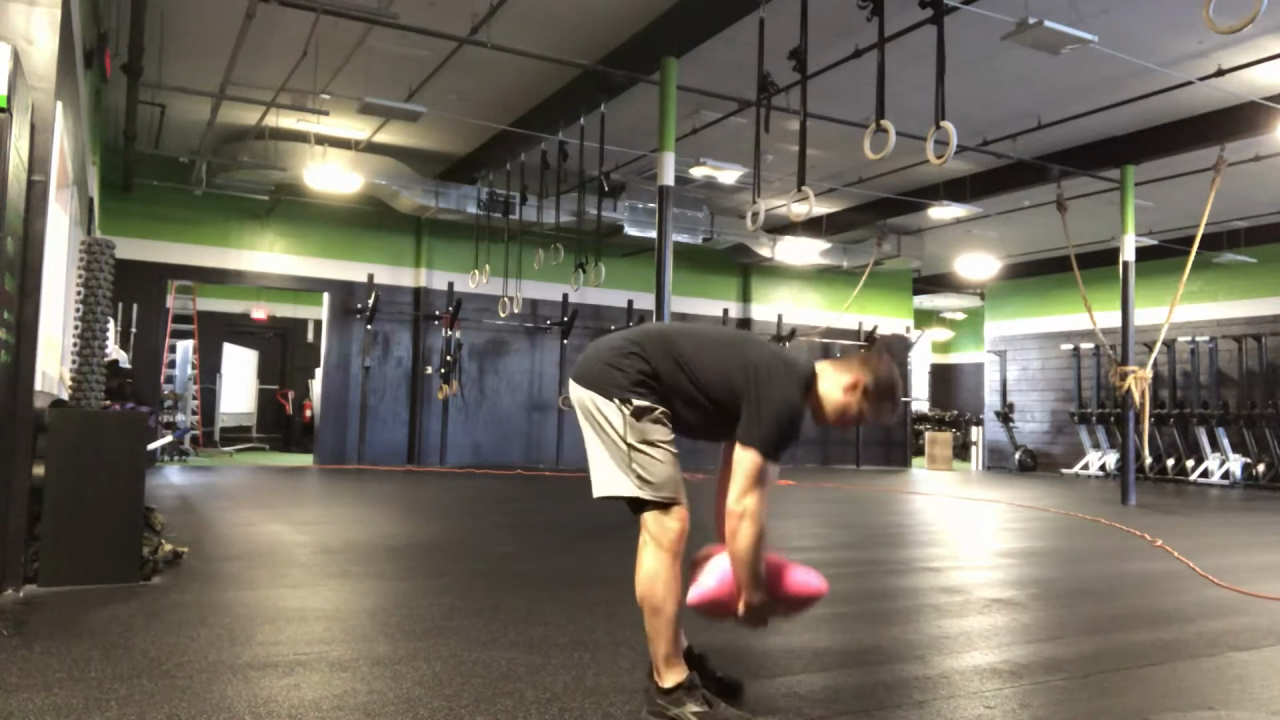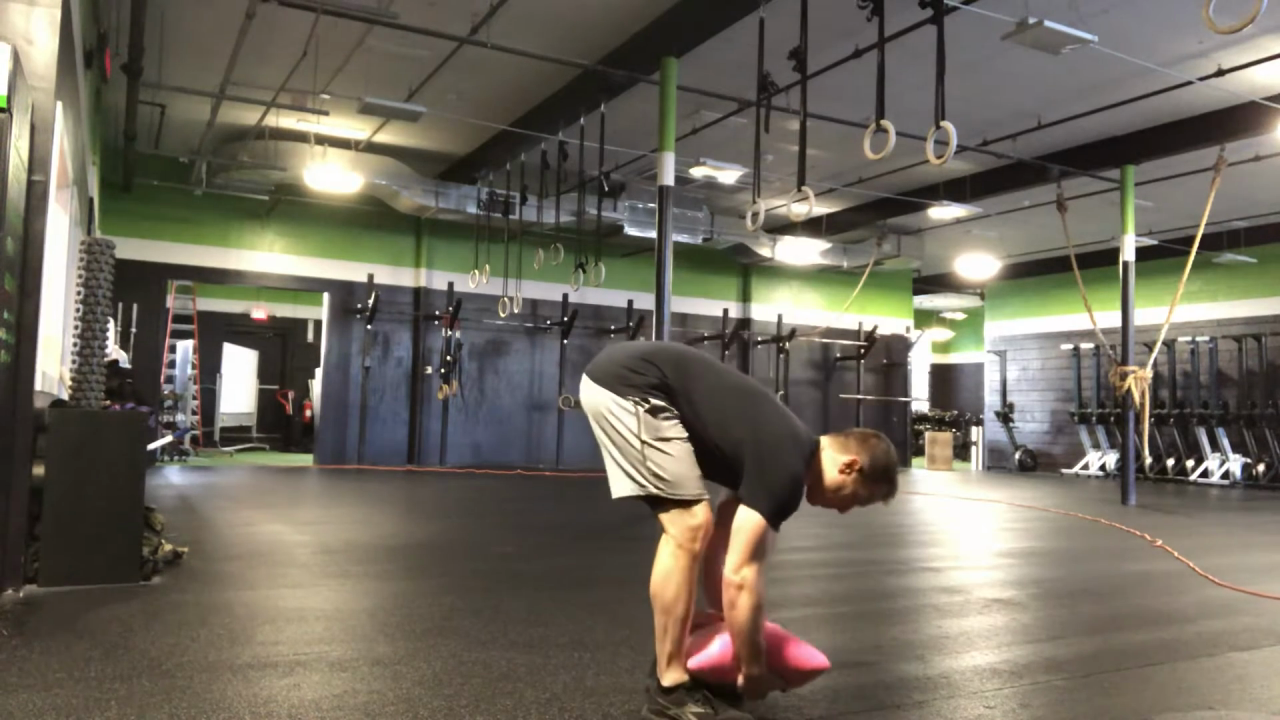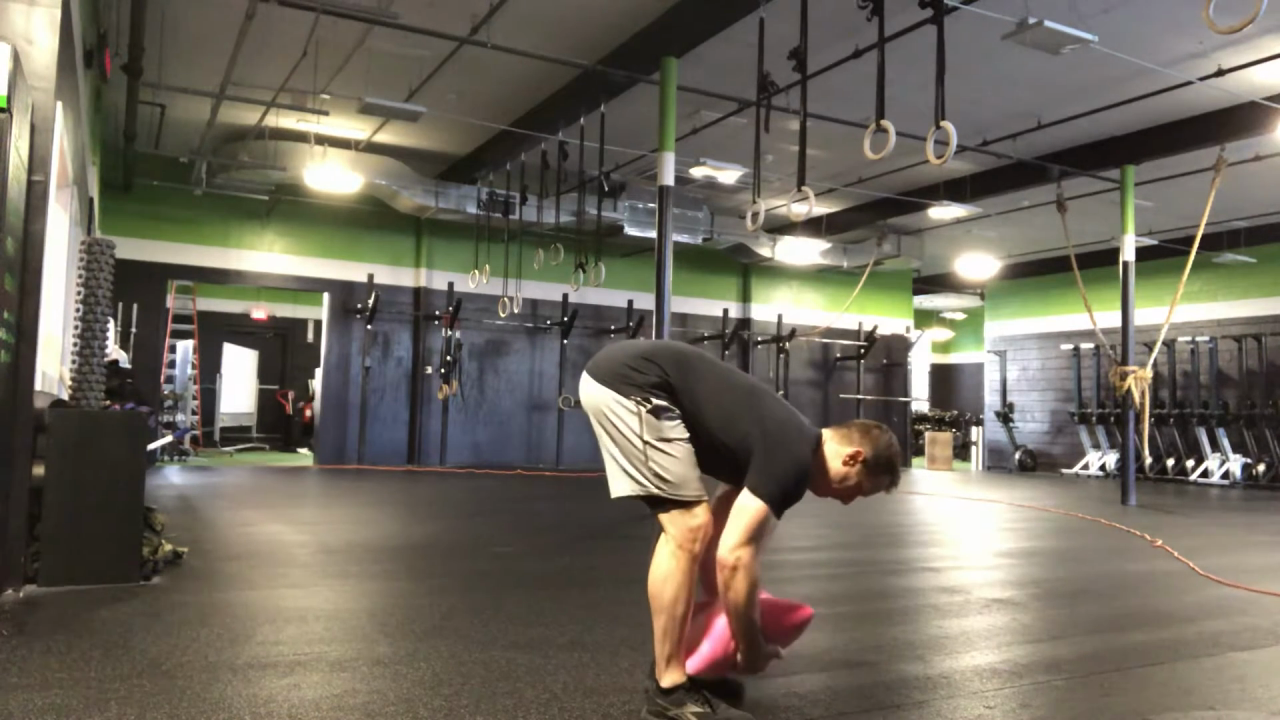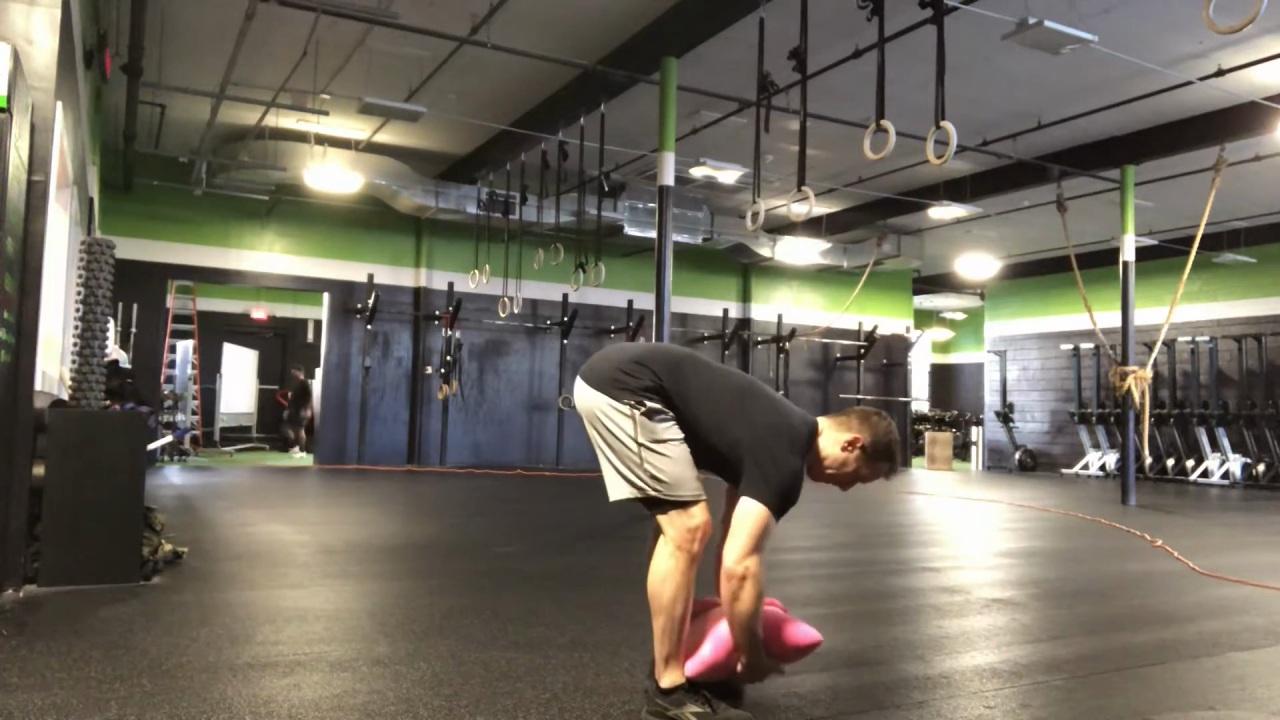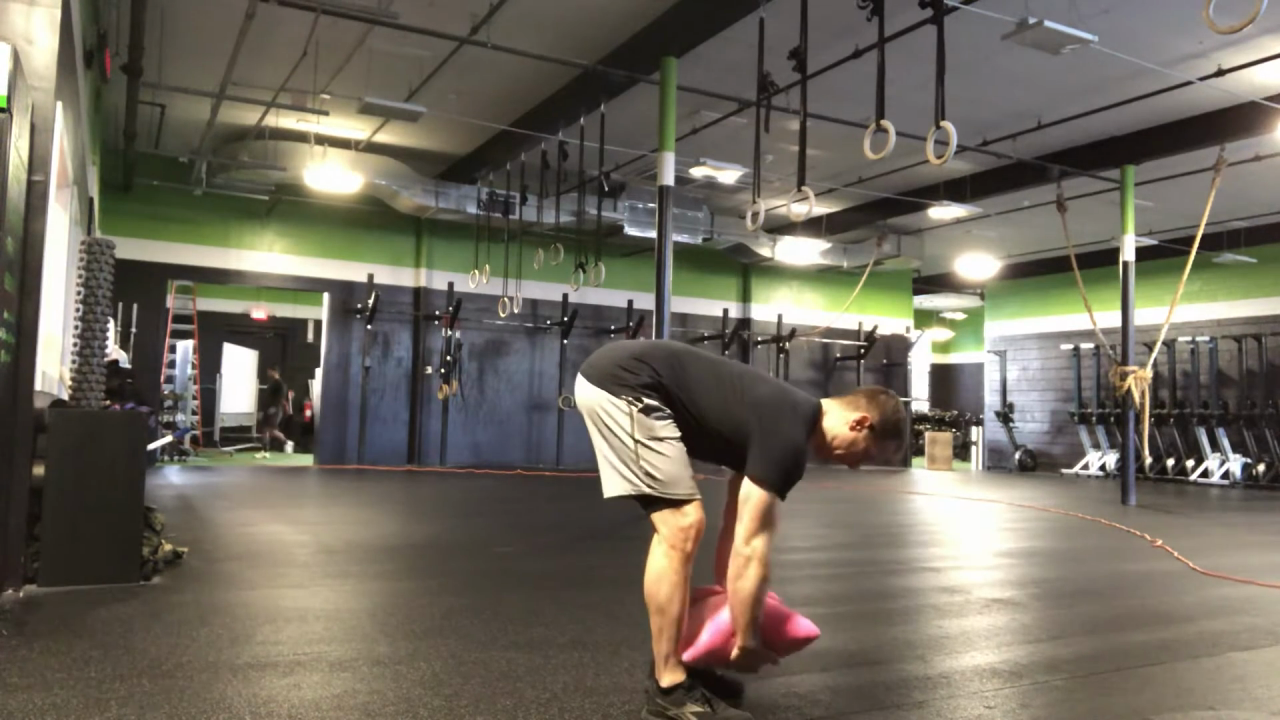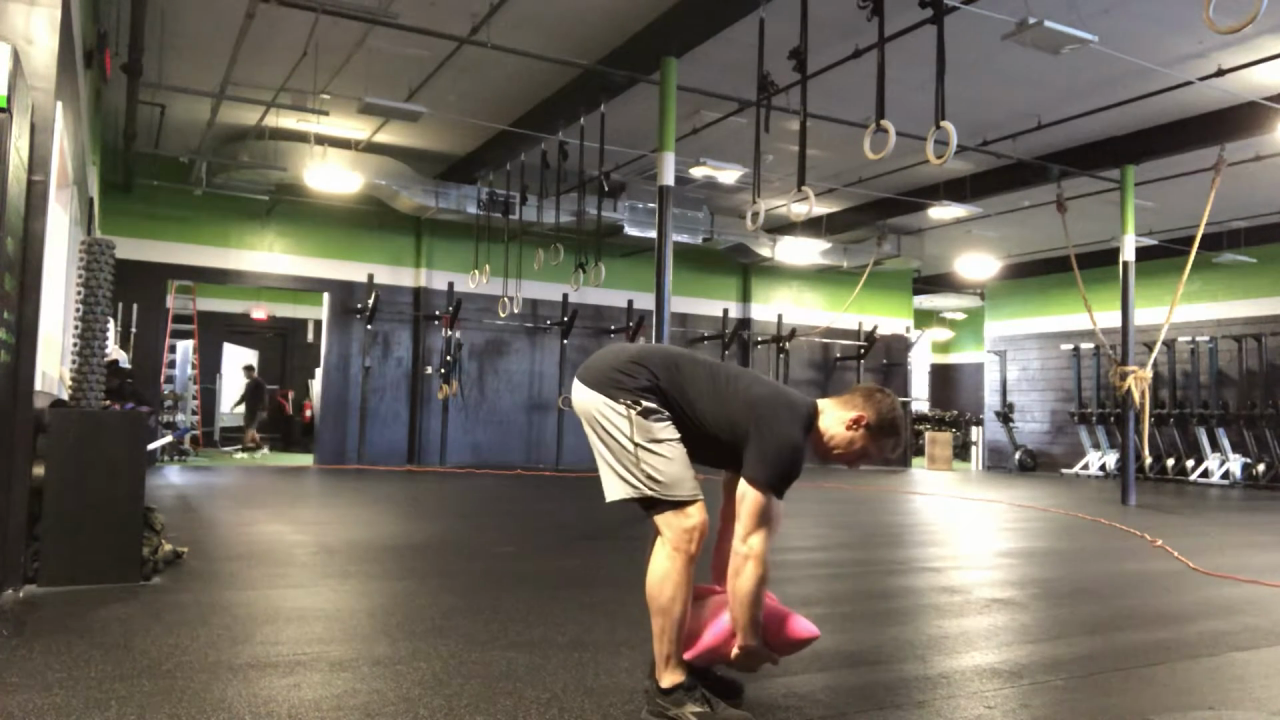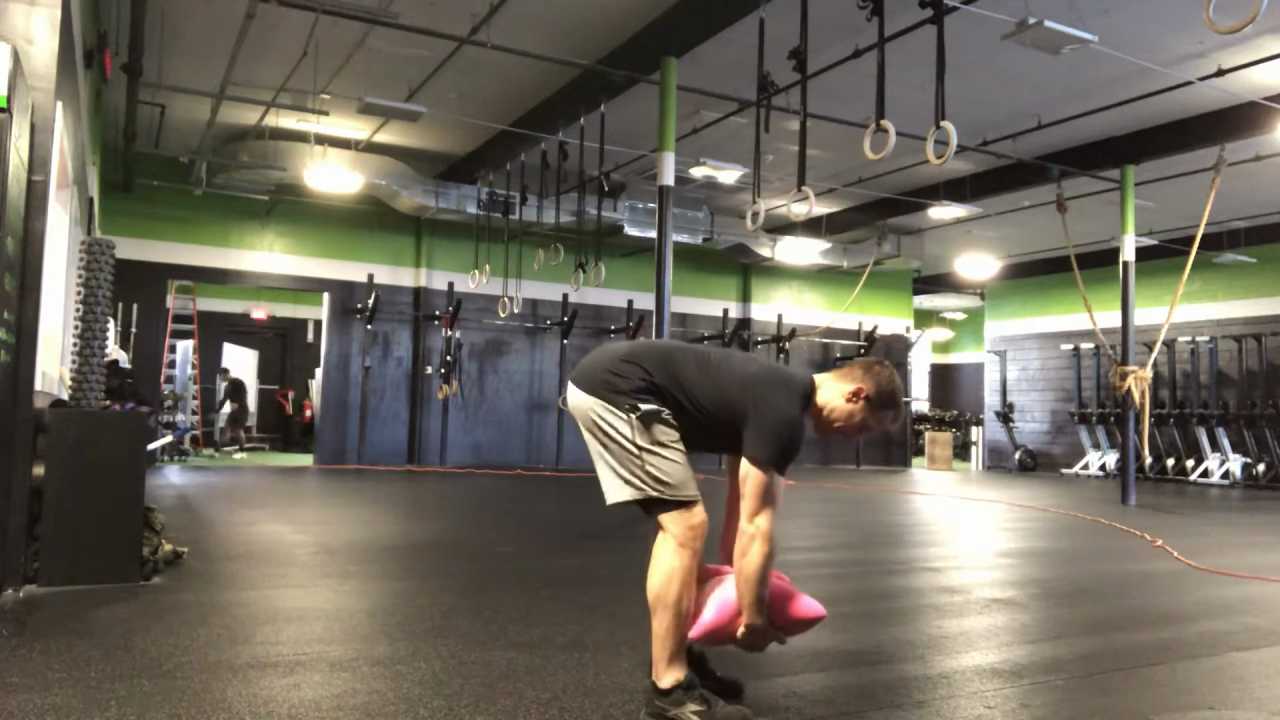
dt=0.4s
person 1, frame 1
left shoulder: (784, 383)
right shoulder: (784, 398)
left elbow: (732, 489)
right elbow: (743, 506)
left wrist: (734, 559)
right wrist: (754, 594)
left hip: (606, 375)
right hip: (616, 380)
left knee: (664, 529)
right knee: (667, 529)
left ankle: (675, 658)
person 1, frame 2
left shoulder: (783, 449)
right shoulder: (786, 468)
left elbow: (720, 543)
right elbow: (739, 574)
left wrist: (720, 620)
right wrist: (754, 671)
left hip: (614, 375)
right hip: (626, 384)
left knee: (687, 530)
right knee: (689, 530)
left ankle: (673, 662)
person 1, frame 3
left shoulder: (785, 443)
right shoulder: (793, 460)
left elbow: (718, 536)
right elbow: (733, 556)
left wrist: (717, 608)
right wrist: (751, 648)
left hip: (613, 375)
right hip: (628, 383)
left knee: (685, 529)
right knee: (687, 531)
left ankle: (673, 662)
person 1, frame 4
left shoulder: (785, 431)
right shoulder: (784, 452)
left elbow: (734, 539)
right elbow: (740, 565)
left wrist: (725, 614)
right wrist: (751, 657)
left hip: (610, 379)
right hip: (622, 387)
left knee: (677, 527)
right knee: (687, 529)
left ankle: (672, 661)
person 1, frame 5
left shoulder: (786, 416)
right shoulder: (788, 435)
left elbow: (737, 529)
right elbow: (750, 546)
left wrist: (722, 602)
right wrist: (747, 643)
left hip: (611, 377)
right hip: (621, 384)
left knee: (677, 528)
right knee: (681, 528)
left ankle: (674, 660)
person 1, frame 6
left shoulder: (781, 416)
right shoulder: (784, 435)
left elbow: (735, 528)
right elbow: (749, 547)
right wrist: (747, 641)
left hip: (608, 382)
right hip: (617, 389)
left knee: (679, 529)
right knee: (685, 530)
left ankle: (675, 659)
person 1, frame 7
left shoulder: (777, 392)
right shoulder: (782, 411)
left elbow: (741, 512)
right elbow: (756, 526)
left wrist: (731, 581)
right wrist: (753, 620)
left hip: (602, 381)
right hip: (614, 389)
left knee: (678, 525)
right knee: (686, 528)
left ankle: (675, 658)
